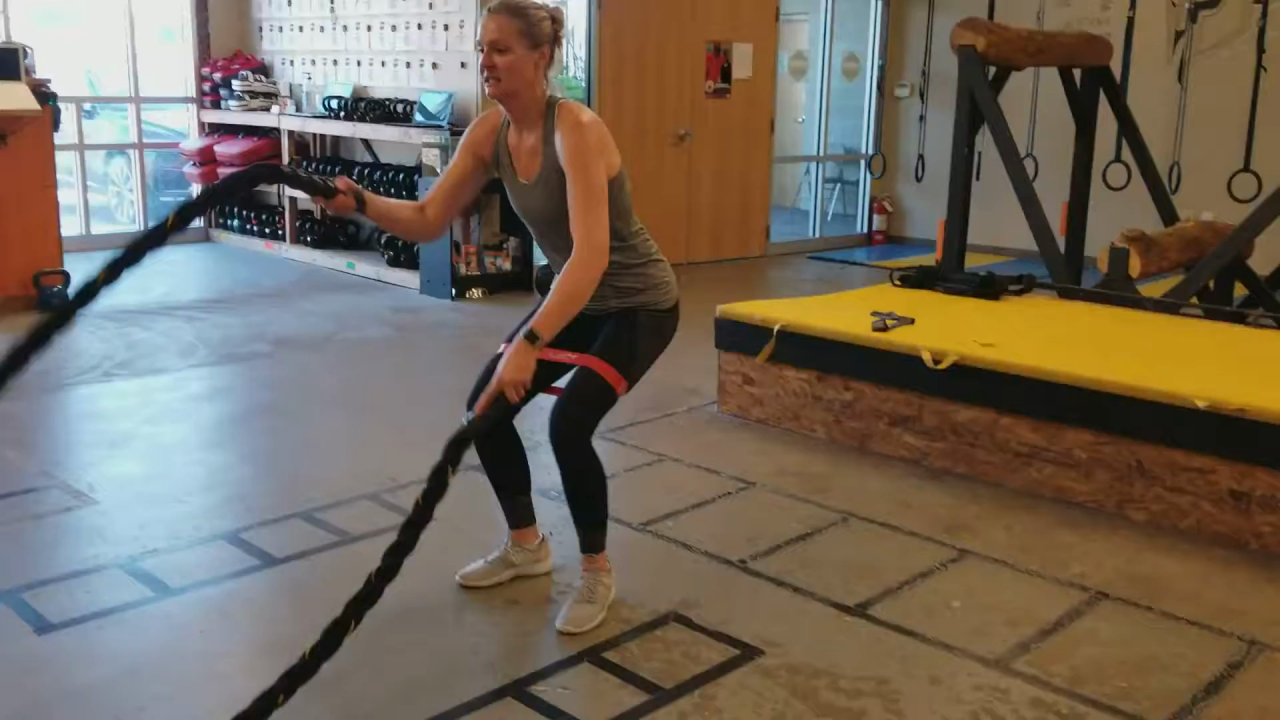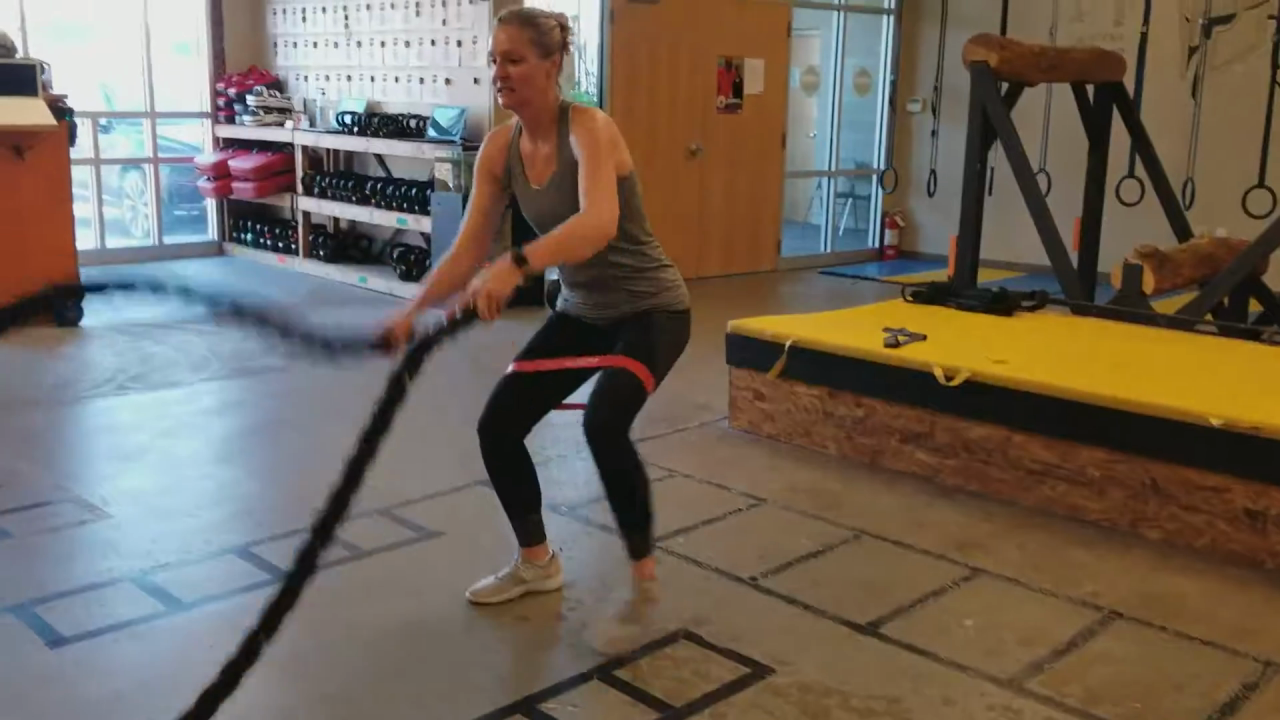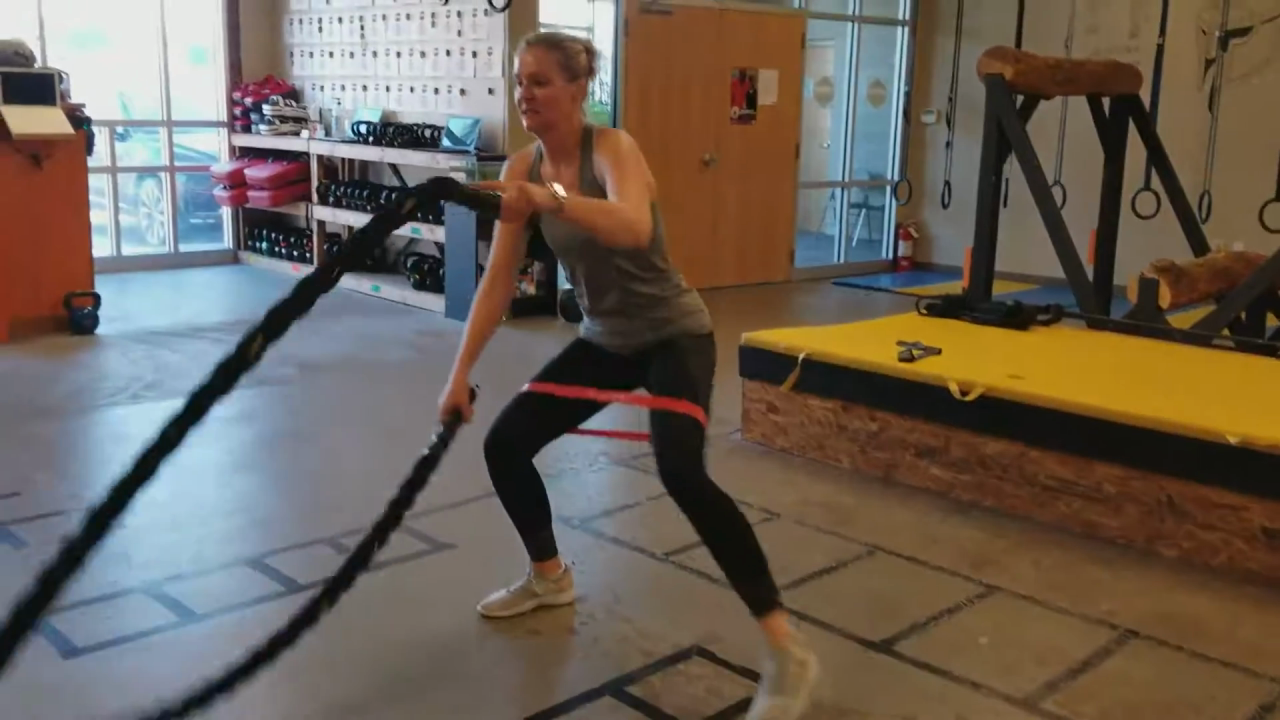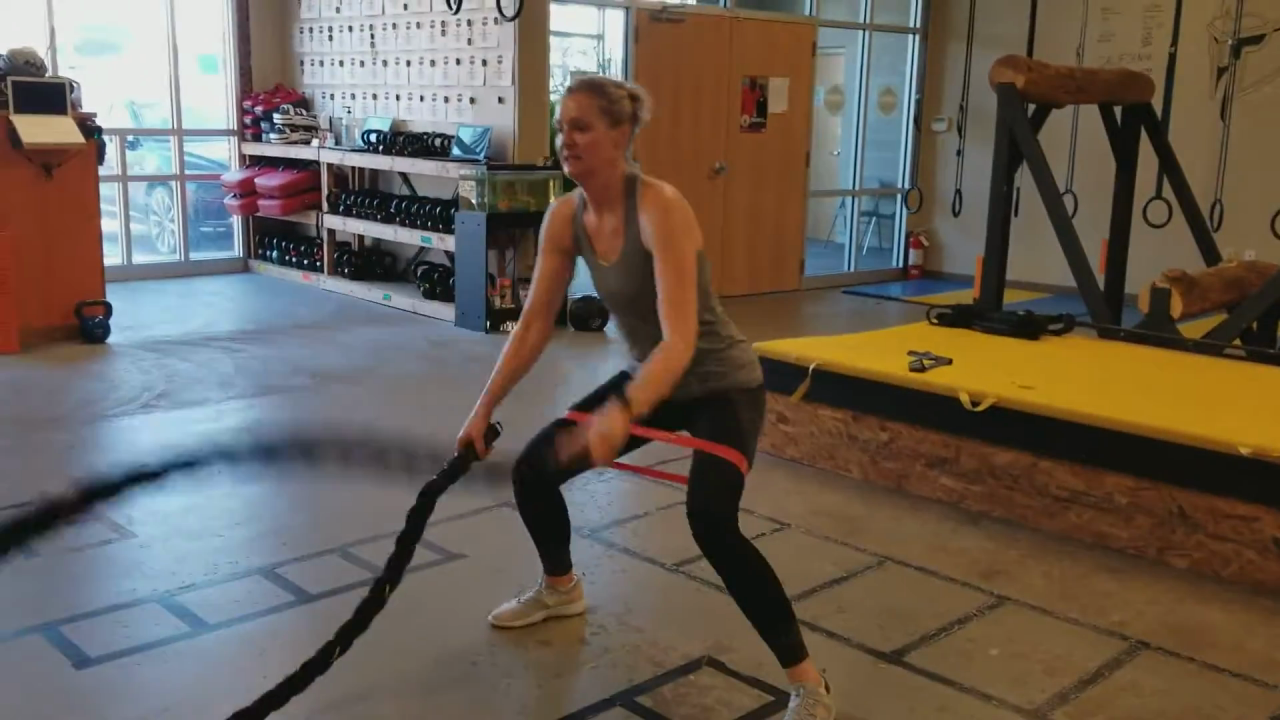
dt=0.2s
person 1, frame 1
left shoulder: (578, 129)
right shoulder: (488, 133)
left elbow: (591, 253)
right elbow: (425, 220)
left wrist: (529, 344)
right wrist: (362, 201)
left hip: (637, 299)
right hip: (573, 295)
left knee: (569, 423)
right knee: (486, 408)
left ankle: (596, 574)
right ankle: (526, 545)
person 1, frame 2
left shoulder: (590, 129)
right shoulder: (501, 141)
left elbow: (601, 225)
right elbow: (468, 247)
left wrist: (514, 267)
right wrist: (412, 308)
left hip: (650, 307)
right hip: (583, 307)
left knee: (604, 427)
right knee: (498, 425)
left ankle: (643, 573)
right ankle: (537, 561)
person 1, frame 3
left shoulder: (612, 149)
right shoulder: (519, 171)
left elbow: (632, 228)
right elbow: (497, 279)
left wrist: (551, 199)
right wrist: (462, 370)
left hip: (671, 336)
right hip: (603, 340)
left knee: (680, 472)
right knee: (504, 445)
left ankle: (786, 650)
right ankle: (549, 578)
person 1, frame 4
left shoulder: (660, 208)
right shoulder: (565, 216)
left elbow: (679, 340)
right elbow: (534, 324)
left wrist: (622, 414)
right wrist: (482, 410)
left hip: (722, 384)
right hip: (646, 377)
left knee: (711, 524)
right knee: (532, 468)
right ankle: (561, 589)
